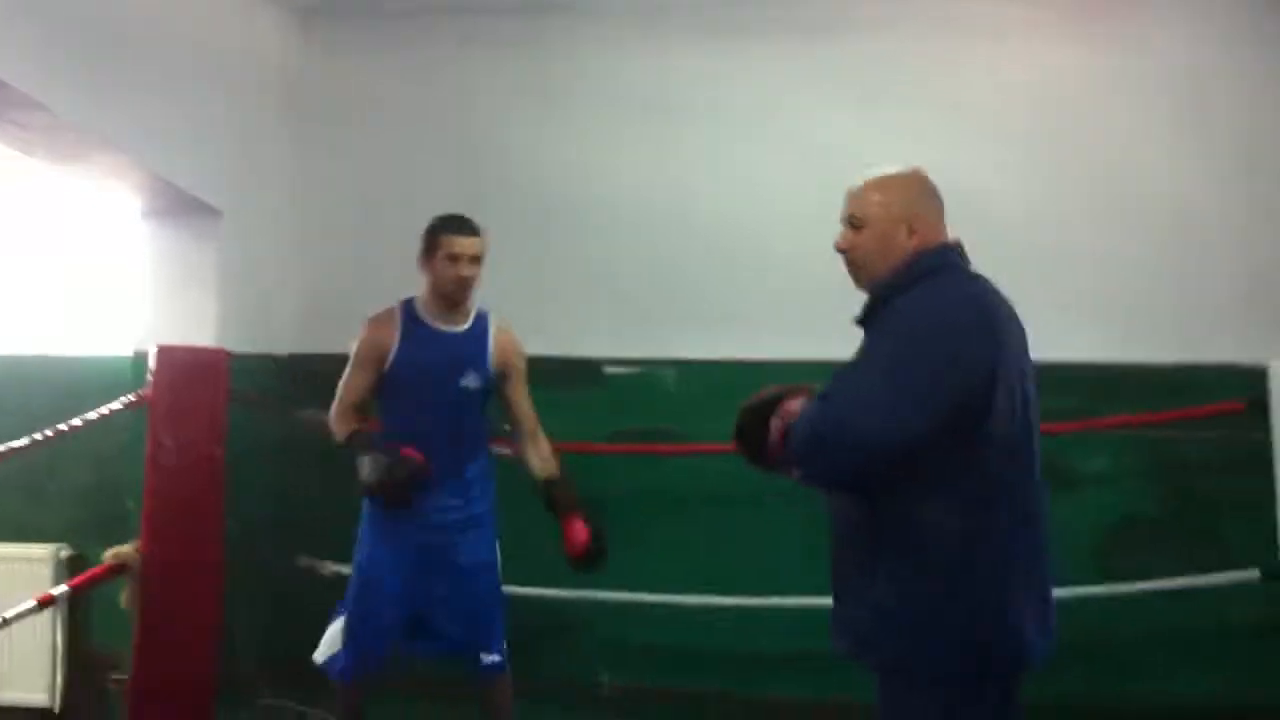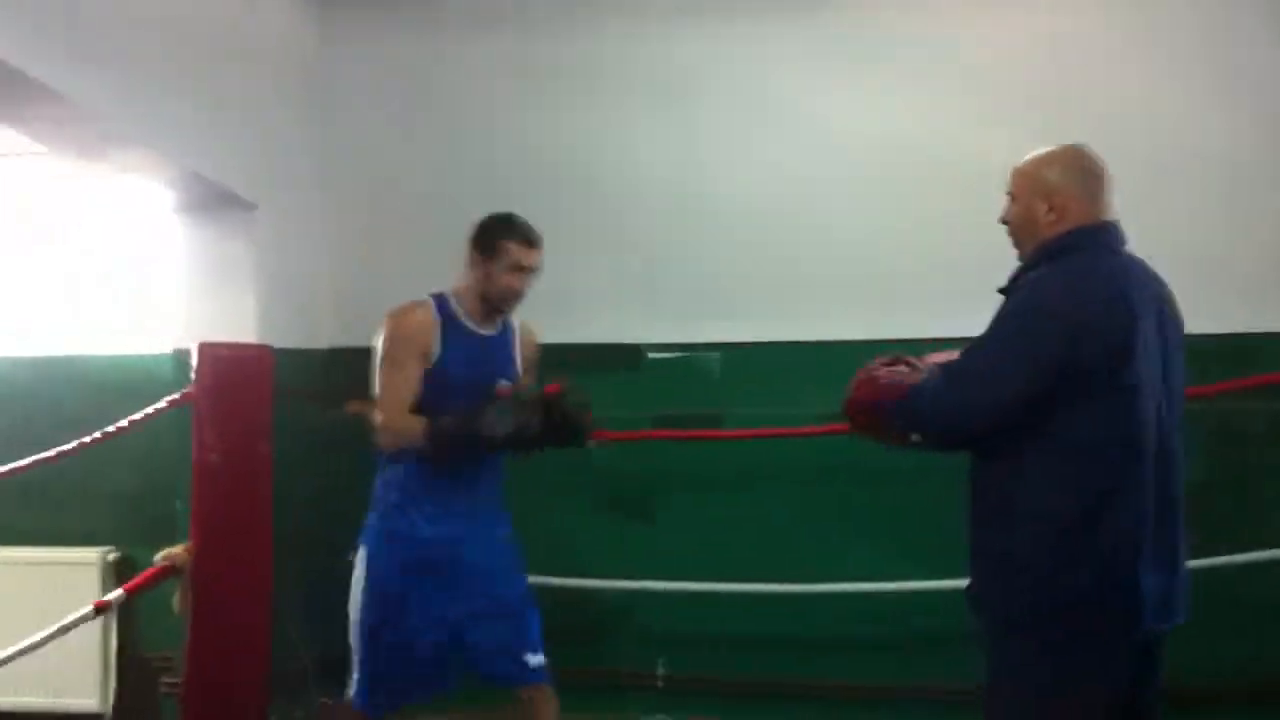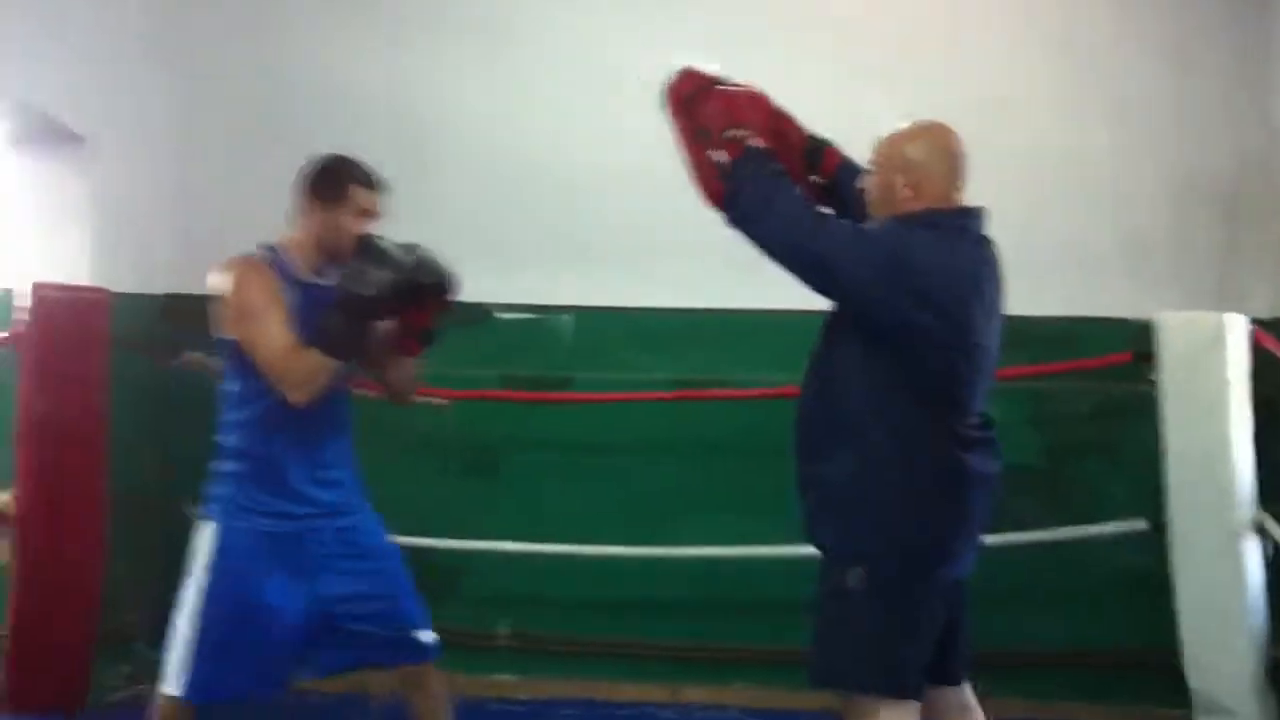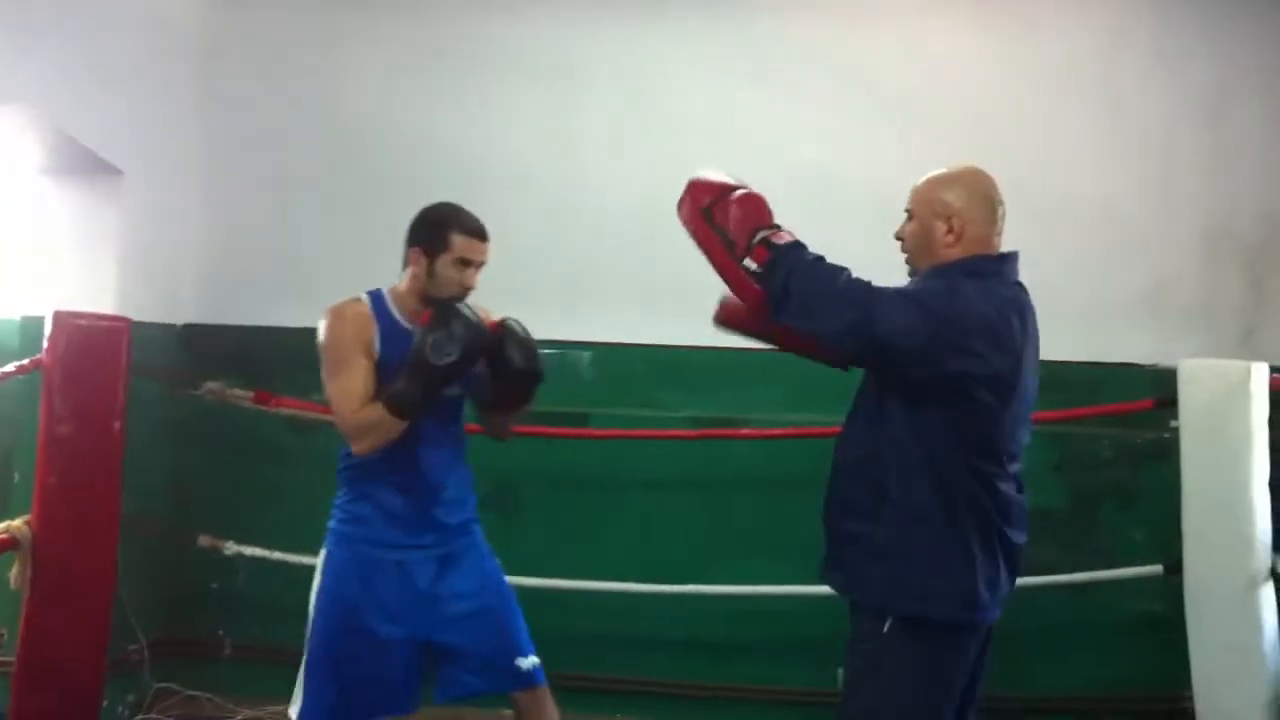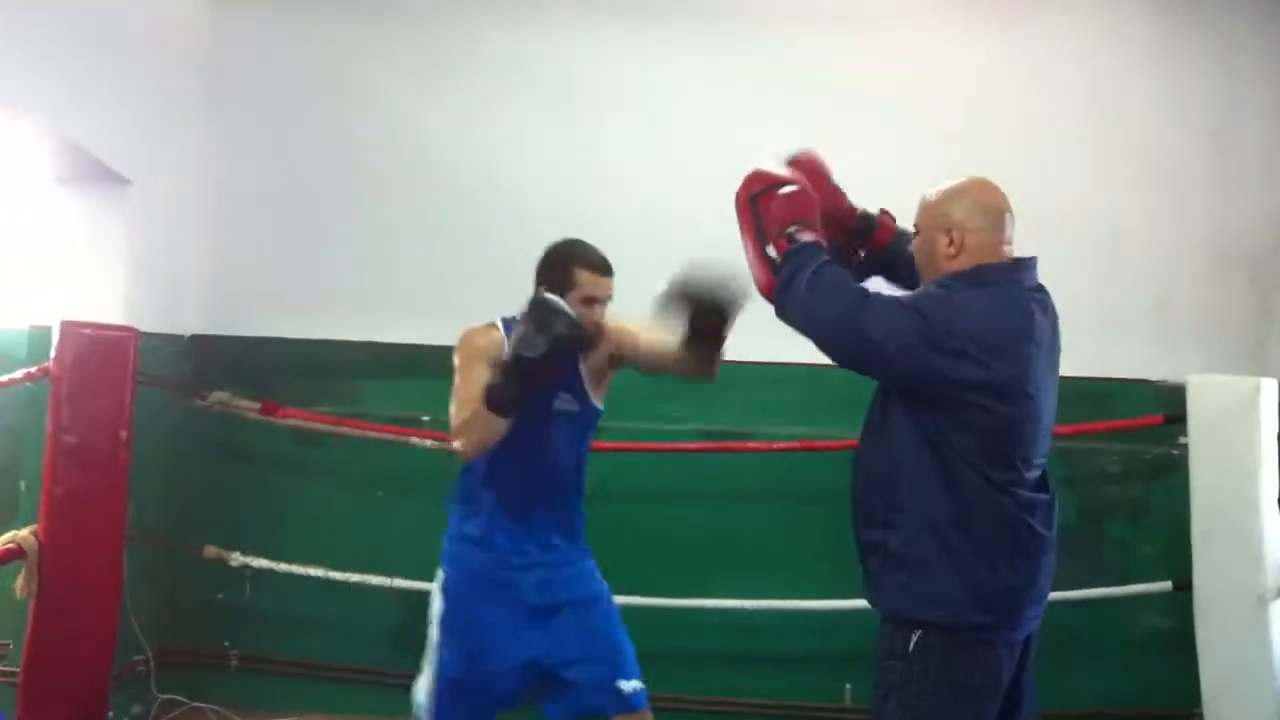
dt=1s
person 1, frame 1
left shoulder: (934, 316)
right shoulder: (949, 306)
left elbow: (847, 440)
left wrist: (790, 429)
right wrist: (815, 415)
left hip: (946, 605)
right hip: (964, 596)
person 1, frame 2
left shoulder: (1059, 292)
right shoulder: (1140, 286)
left elbow: (957, 408)
left wrist: (897, 396)
right wrist: (962, 370)
left hip: (1059, 573)
right hip: (1127, 561)
person 1, frame 3
left shoulder: (913, 262)
right shoulder: (956, 252)
left elbow: (799, 235)
right elbow: (857, 203)
left wrist: (743, 154)
right wrist: (808, 153)
left hip: (889, 519)
right hip: (925, 510)
person 1, frame 4
left shoulder: (960, 313)
right shoulder: (988, 302)
left elbow: (854, 317)
right elbow: (878, 326)
left wrist: (761, 240)
left hip: (919, 577)
right hip: (957, 569)
person 1, frame 5
left shoulder: (963, 320)
right shoulder: (1020, 303)
left elbow: (848, 321)
right elbow: (897, 257)
left wrist: (794, 240)
right wrist: (855, 226)
left hip: (950, 594)
right hip: (1000, 584)
person 2, frame 1
left shoulder: (500, 341)
right shoulder: (385, 331)
left elbow: (529, 431)
right elbow: (343, 413)
left wrist: (566, 506)
right wrist: (369, 454)
left hip: (466, 516)
right hip: (396, 510)
left knee: (490, 658)
right knee: (355, 656)
person 2, frame 2
left shoulder: (521, 339)
right shoulder: (414, 325)
right elbow: (389, 429)
left wrist: (549, 424)
right wrist: (469, 427)
left hip: (481, 530)
right hip: (404, 530)
left knee: (533, 677)
person 2, frame 3
left shoulder: (350, 280)
right shoulder: (250, 278)
left elbow: (399, 384)
right elbow: (295, 384)
left wrist: (414, 317)
right wrist: (352, 312)
left hip: (337, 510)
right hip: (252, 515)
left knee: (416, 652)
person 2, frame 4
left shoulder: (473, 326)
right shoulder: (352, 322)
left elbow: (497, 424)
right elbow: (360, 435)
left wrist: (513, 383)
right wrist: (423, 376)
left hip: (452, 543)
right hip: (365, 546)
person 2, frame 5
left shoulder: (604, 342)
right shoulder: (482, 343)
left elbow: (694, 363)
right elbow: (467, 440)
left wrist: (707, 326)
right wrist: (521, 370)
left hip: (561, 563)
right hip: (478, 560)
